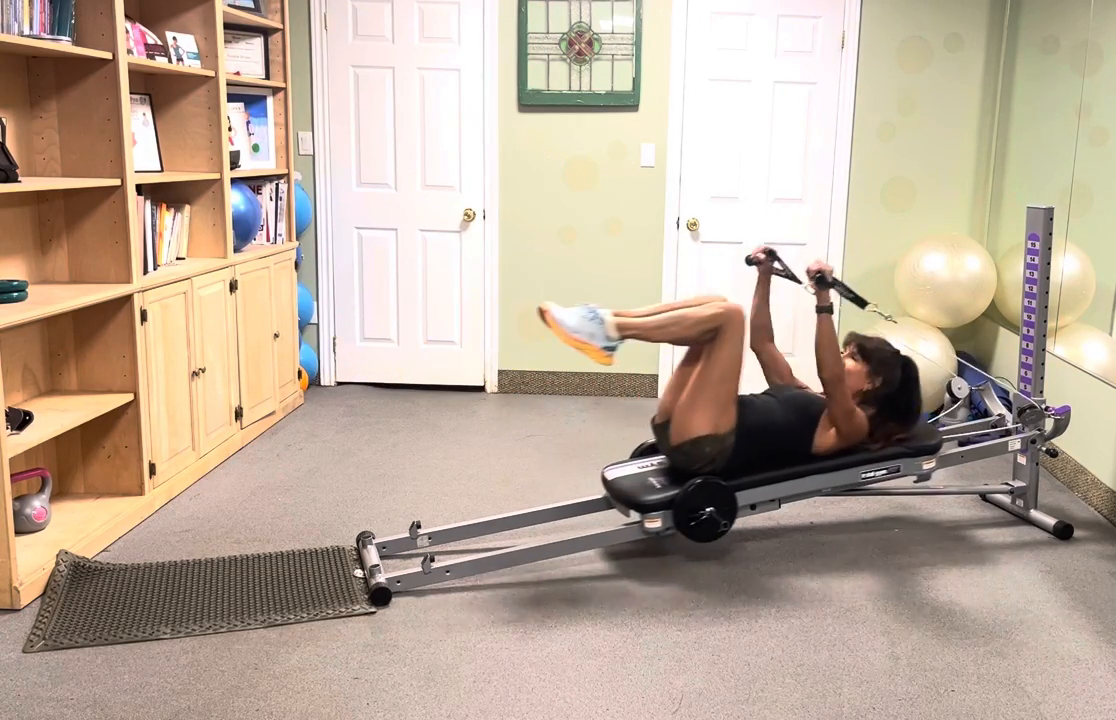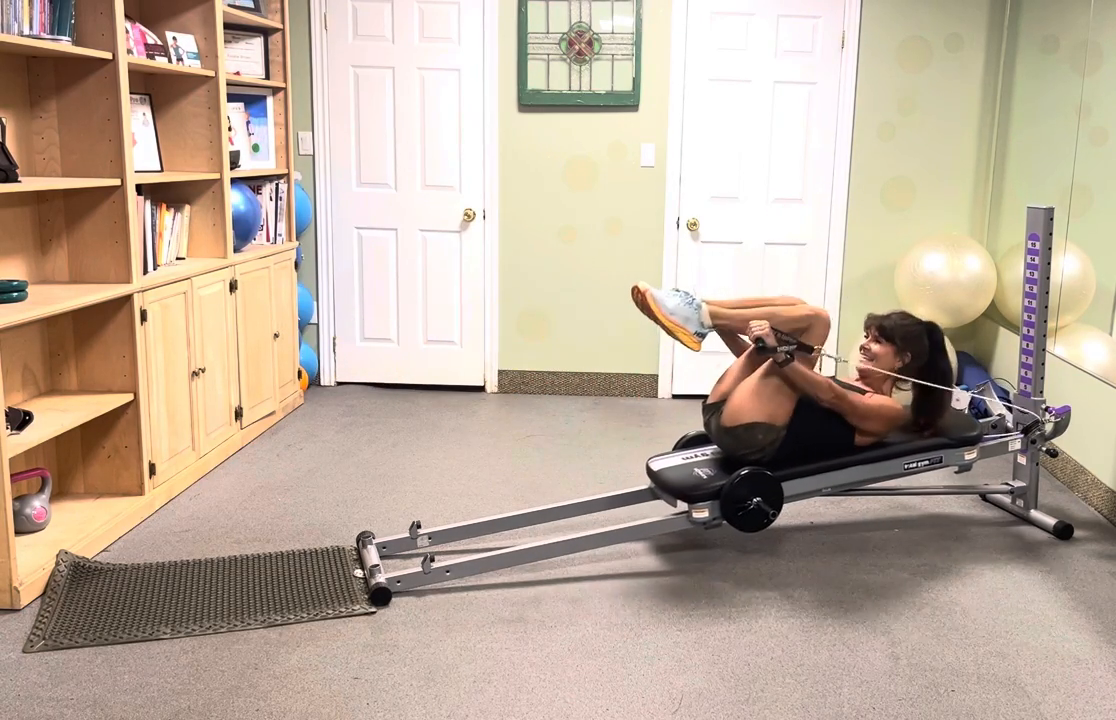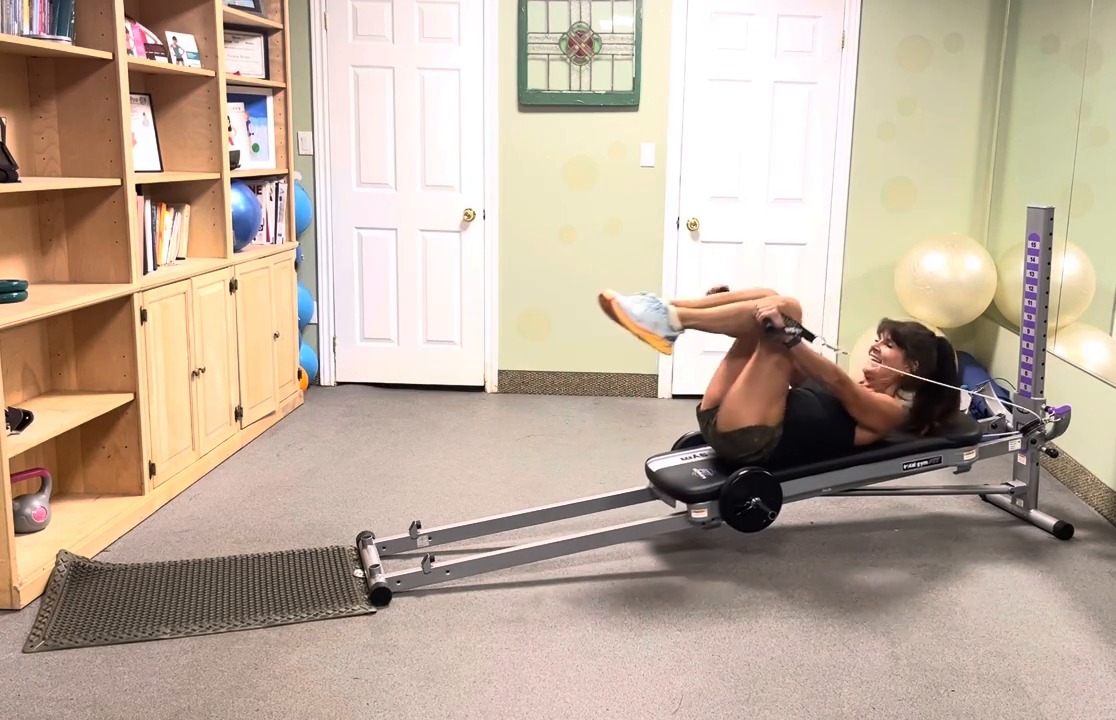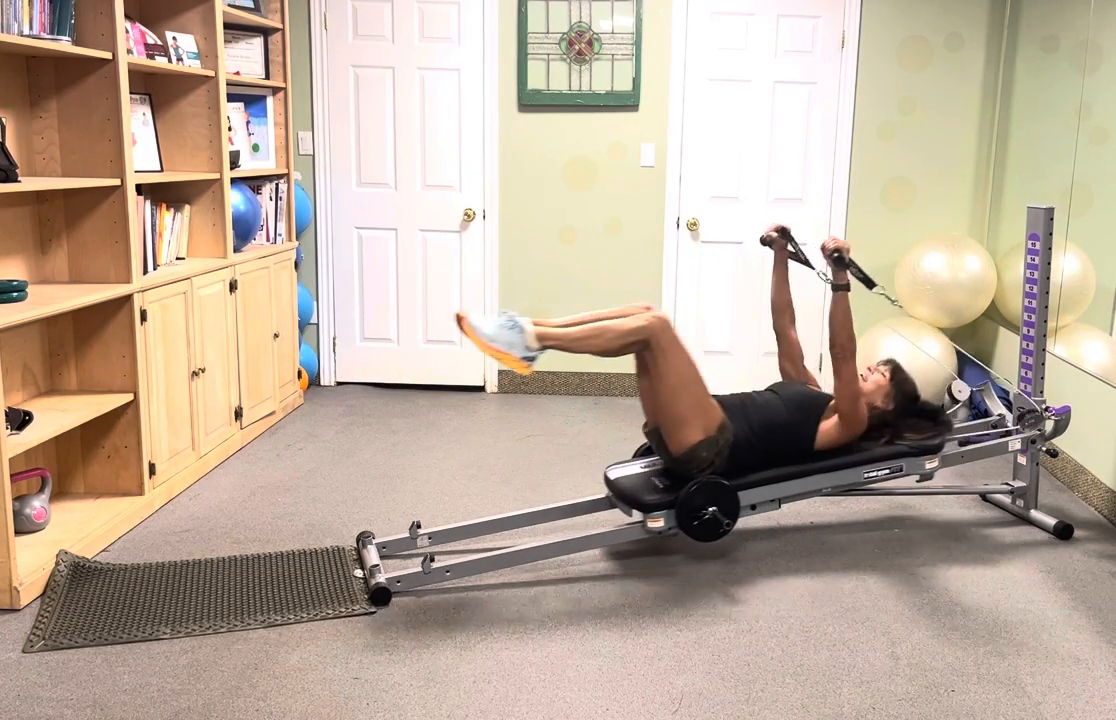
dt=0.4s
person 1, frame 1
left shoulder: (851, 425)
right shoulder: (805, 396)
left elbow: (833, 376)
right elbow: (761, 340)
left wrist: (823, 304)
right wrist: (763, 278)
left hip: (705, 449)
right hip: (676, 432)
left knee: (728, 314)
right knee: (716, 311)
left ankle: (612, 329)
right ankle: (609, 324)
person 1, frame 2
left shoulder: (888, 412)
right shoulder: (847, 386)
left elbow: (830, 396)
right elbow: (762, 370)
left wrist: (777, 354)
right wrist: (723, 329)
left hip: (752, 436)
right hip: (724, 417)
left knee: (815, 318)
right knee: (793, 308)
left ankle: (703, 316)
right ankle: (703, 317)
person 1, frame 3
left shoulder: (886, 414)
right shoulder: (850, 393)
left elbow: (833, 381)
left wrist: (787, 333)
left hip: (755, 440)
right hip: (718, 422)
left knee: (779, 307)
right knee: (763, 306)
left ankle: (669, 321)
right ankle: (666, 315)
person 1, frame 4
left shoulder: (849, 424)
right shoulder: (809, 393)
left elbow: (844, 353)
right elbow: (783, 325)
left wrist: (839, 278)
right wrist: (780, 257)
left hip: (710, 449)
right hip: (682, 436)
left knee: (654, 324)
right knee: (641, 313)
left ankle: (530, 341)
right ankle: (530, 333)
